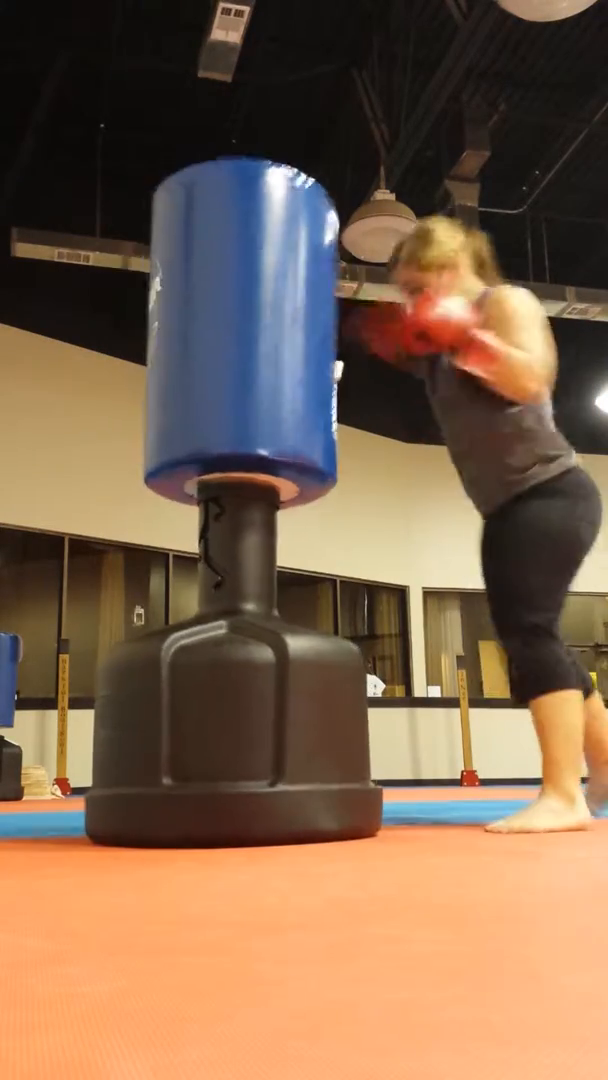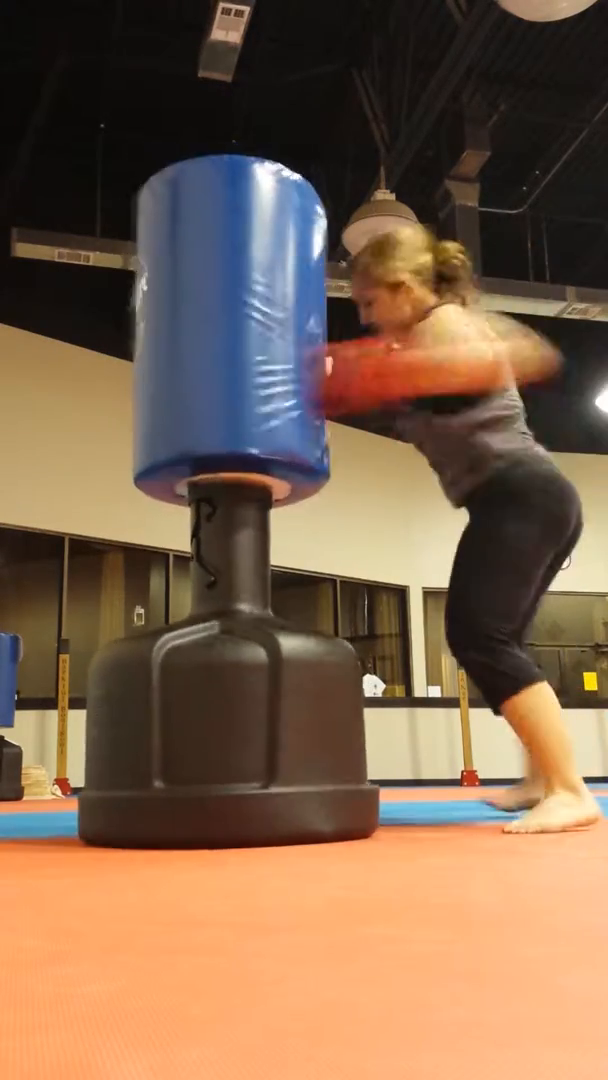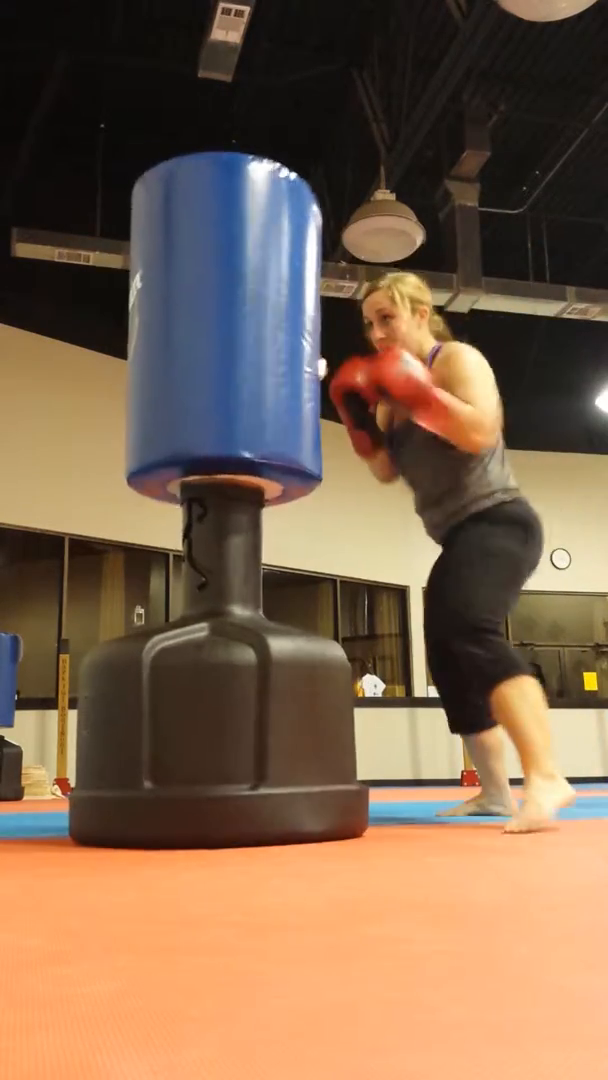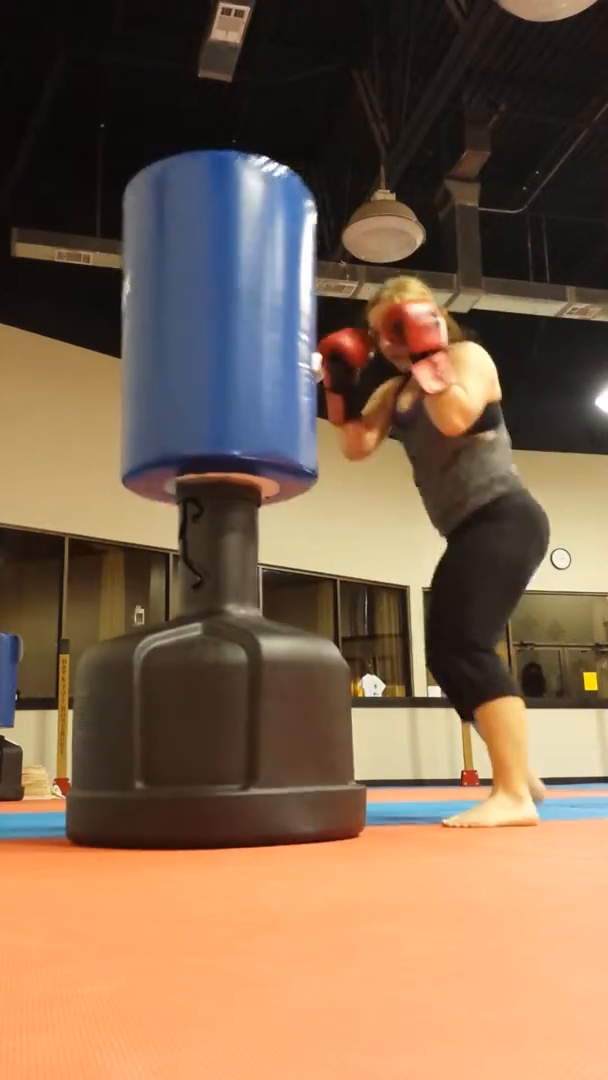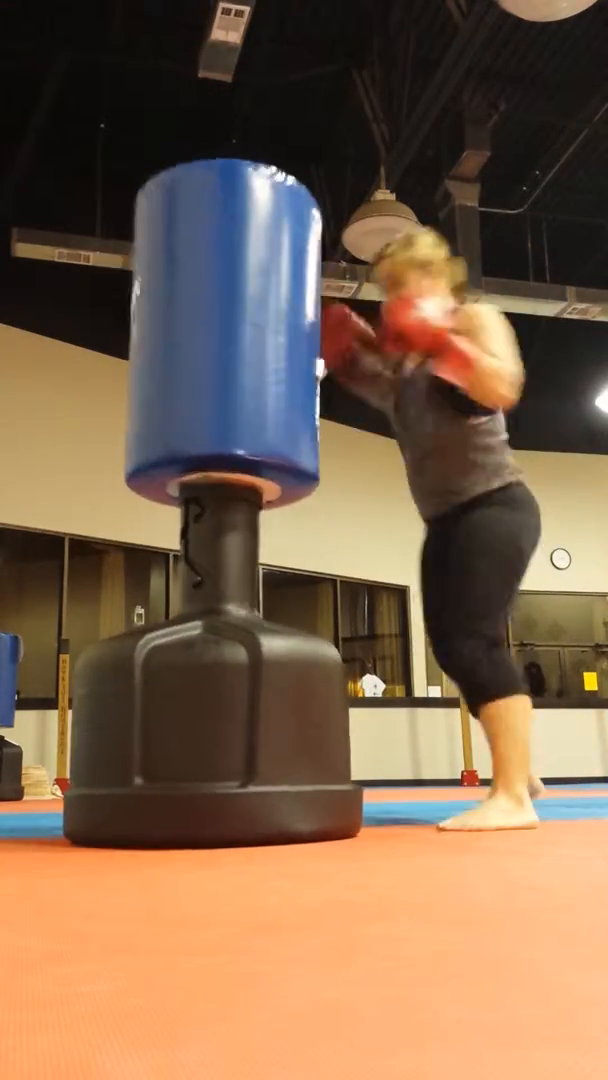
dt=0.5s
person 1, frame 1
left shoulder: (506, 303)
left elbow: (525, 380)
left wrist: (457, 335)
left hip: (555, 496)
right hip: (504, 512)
left knee: (529, 628)
right knee: (525, 636)
person 1, frame 2
left shoulder: (439, 329)
left elbow: (499, 358)
left hip: (520, 500)
right hip: (541, 499)
left knee: (478, 636)
right knee: (493, 643)
left ankle: (569, 793)
right ankle: (542, 780)
person 1, frame 3
left shoulder: (457, 360)
right shoulder: (389, 393)
left elbow: (482, 435)
right elbow: (386, 469)
left wrist: (421, 393)
right wrist: (357, 418)
left hip: (498, 524)
right hip: (463, 537)
left knee: (466, 629)
right knee: (451, 658)
left ankle: (545, 777)
right ankle: (493, 790)
person 1, frame 4
left shoulder: (467, 356)
right shoulder: (397, 390)
left elbow: (455, 420)
right elbow: (356, 448)
left wrist: (428, 353)
right wrist: (339, 387)
left hip: (503, 519)
right hip: (473, 530)
left knee: (464, 644)
right knee: (450, 652)
left ankle: (513, 794)
right ankle: (521, 780)
person 1, frame 5
left shoulder: (478, 320)
right shoulder: (400, 343)
left elbow: (498, 389)
left wrist: (437, 339)
right wrist: (352, 365)
left hip: (494, 507)
right hip: (444, 520)
left knee: (473, 638)
right knee: (455, 646)
left ankle: (513, 798)
right ankle: (521, 777)
